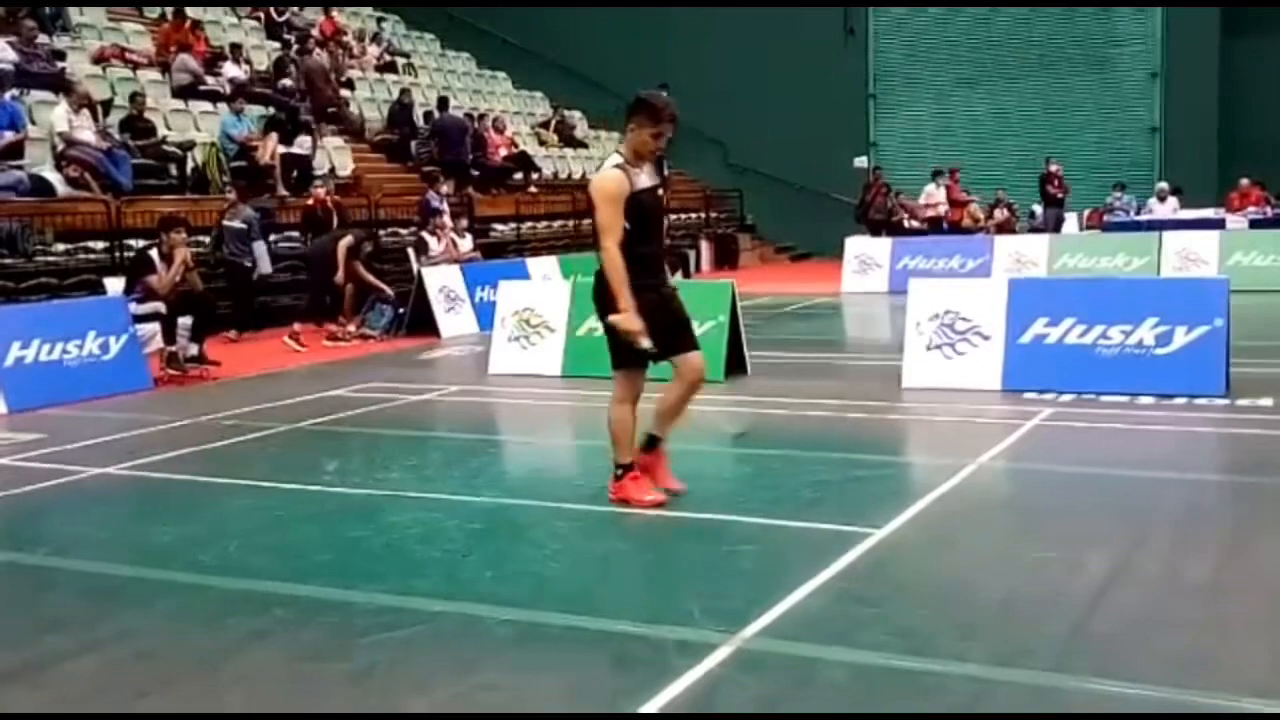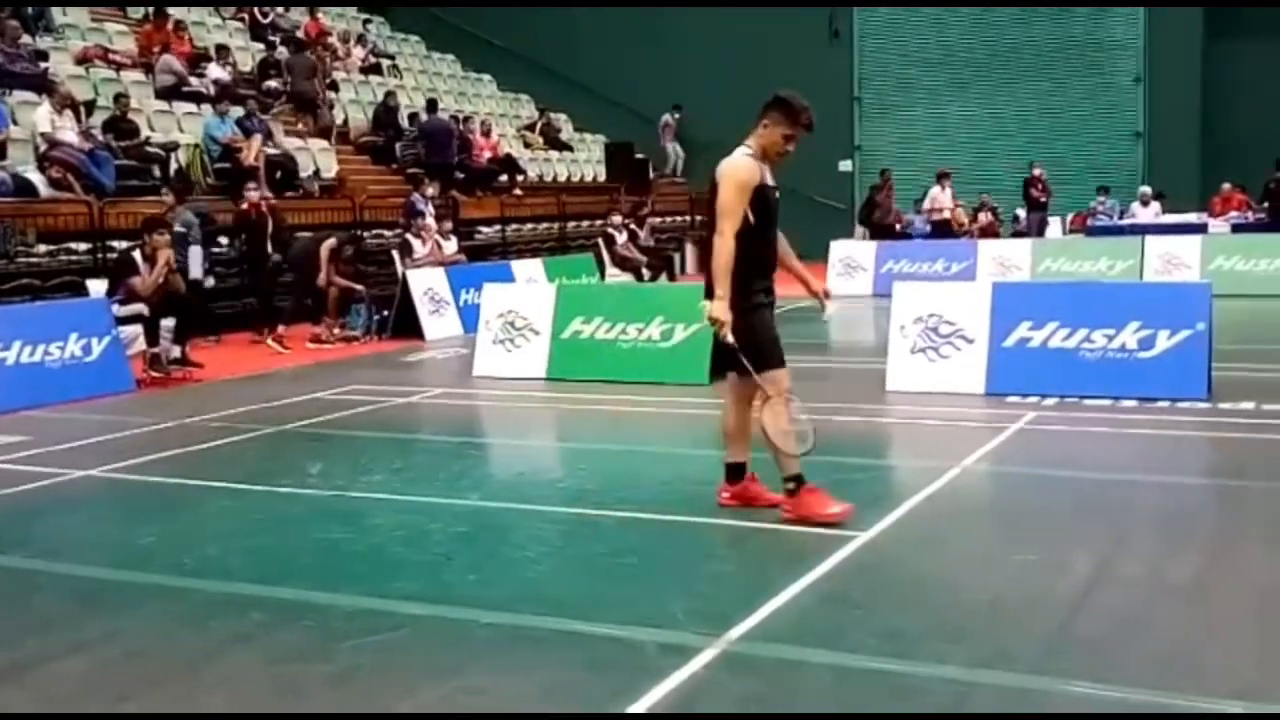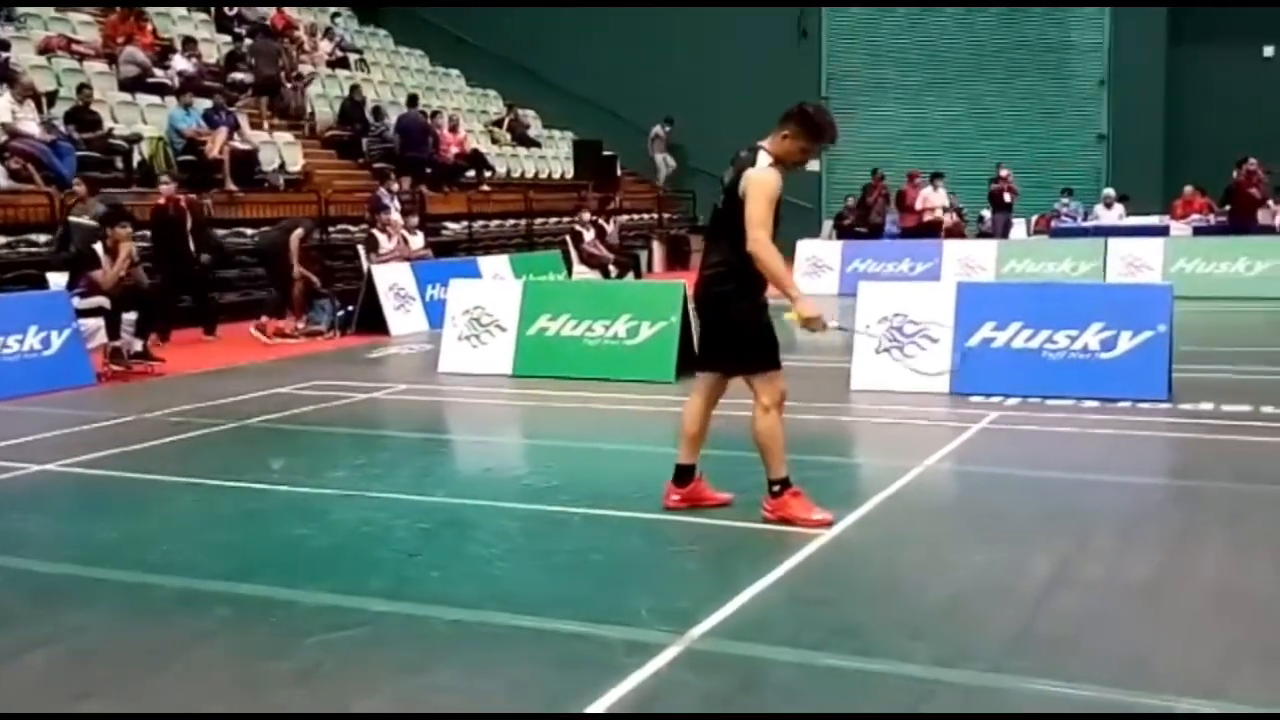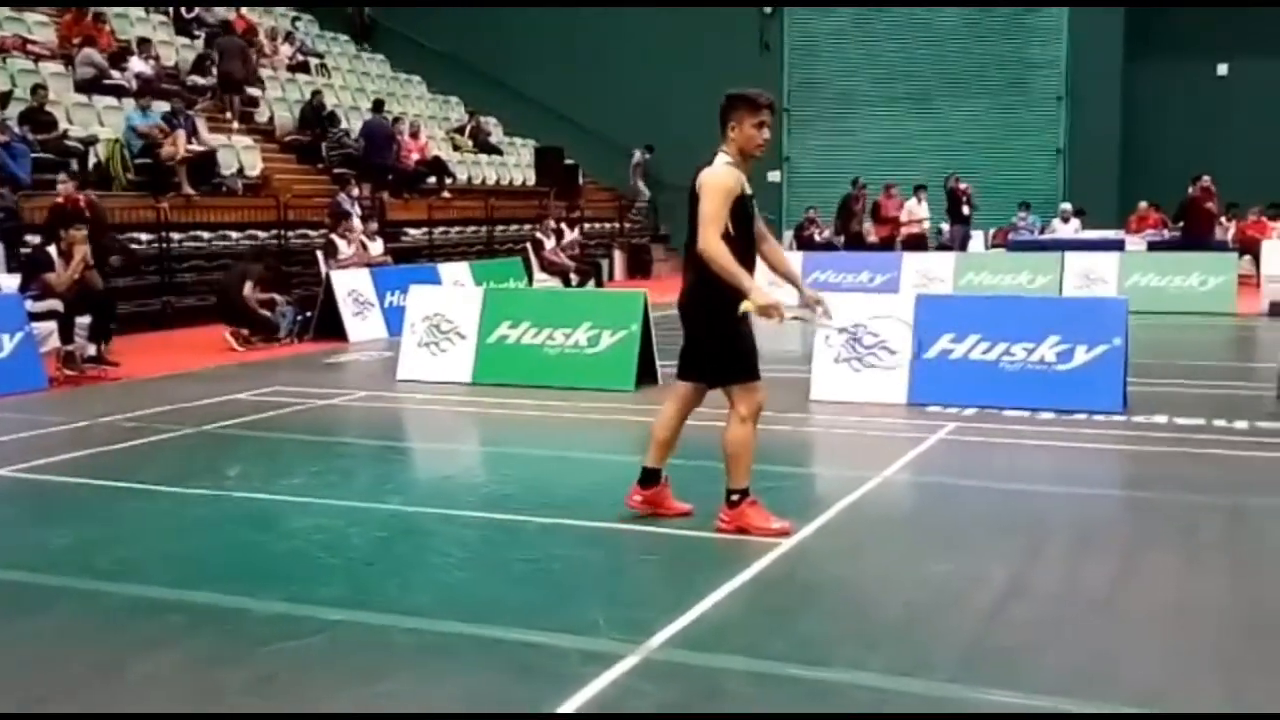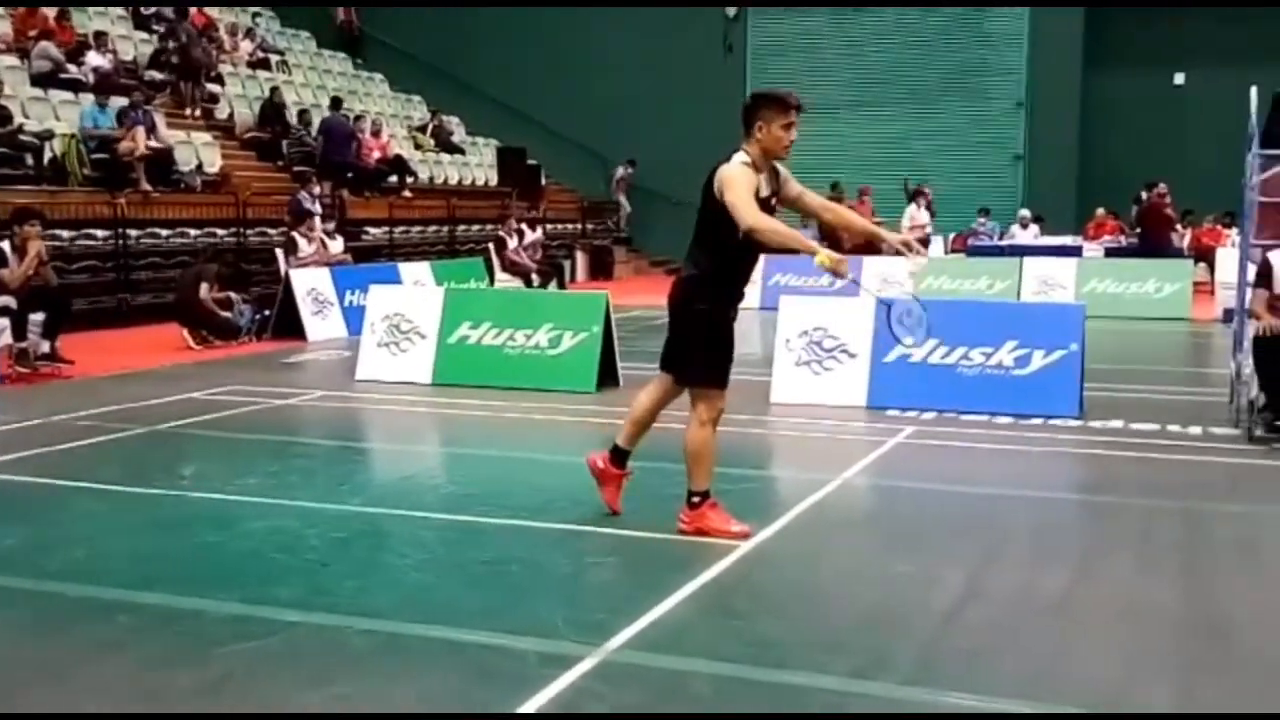
dt=0.7s
person 1, frame 1
left shoulder: (650, 169)
right shoulder: (612, 178)
right elbow: (610, 248)
left wrist: (665, 283)
right wrist: (626, 309)
left hip: (657, 288)
right hip: (627, 295)
left knee: (693, 370)
right knee: (628, 387)
left ankle: (651, 451)
right ankle: (624, 477)
person 1, frame 2
left shoulder: (762, 170)
right shoulder: (740, 167)
right elbow: (724, 237)
left wrist: (806, 278)
right wrist: (721, 298)
left hip: (754, 294)
right hip: (741, 299)
left knee: (741, 387)
right knee: (776, 387)
left ankle: (737, 481)
right ankle: (797, 494)
person 1, frame 3
left shoulder: (747, 161)
right shoulder: (764, 176)
right elbow: (758, 245)
right wrist: (797, 299)
left hip: (715, 288)
right hip: (735, 295)
left knee: (705, 389)
right knee: (770, 393)
left ankle: (684, 483)
right ankle: (780, 496)
person 1, frame 4
left shoulder: (737, 178)
right shoulder: (720, 176)
left elbow: (762, 240)
right elbow: (708, 244)
left wrist: (801, 287)
right wrist: (753, 290)
left hip: (708, 302)
right hip: (715, 303)
left knee: (685, 395)
right knee: (747, 402)
left ankle: (649, 487)
right ankle: (737, 506)
person 1, frame 5
left shoulder: (775, 176)
right shoulder: (735, 174)
left elbow: (824, 209)
right elbow: (753, 224)
left wrist: (884, 236)
right wrist: (818, 250)
left hip: (710, 298)
right hip: (703, 299)
left knee: (669, 384)
right knee: (708, 405)
left ankle: (613, 462)
right ankle: (698, 509)
